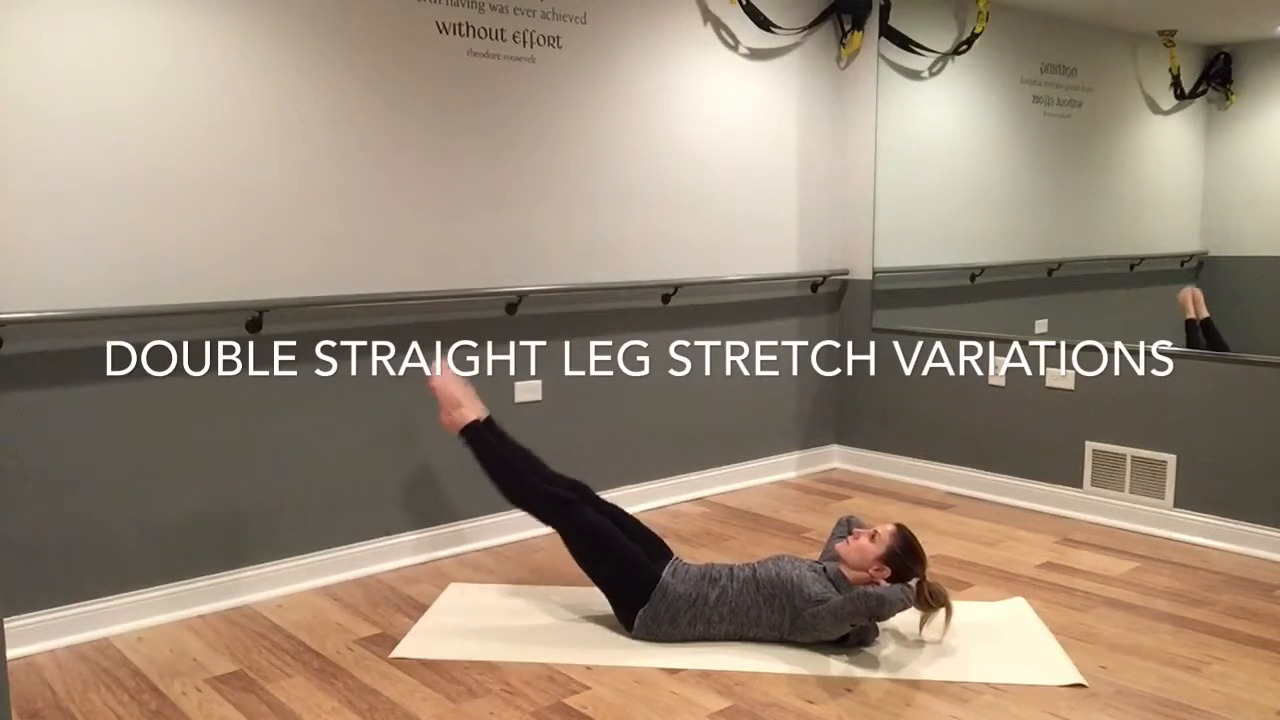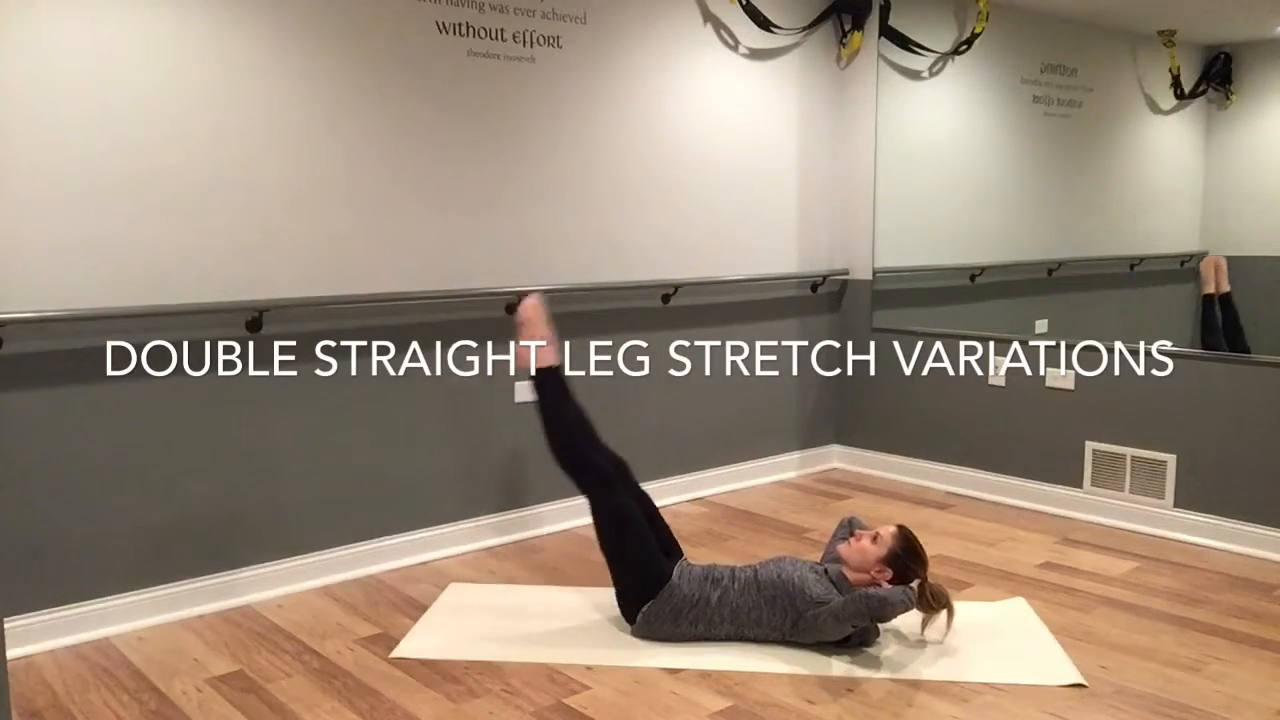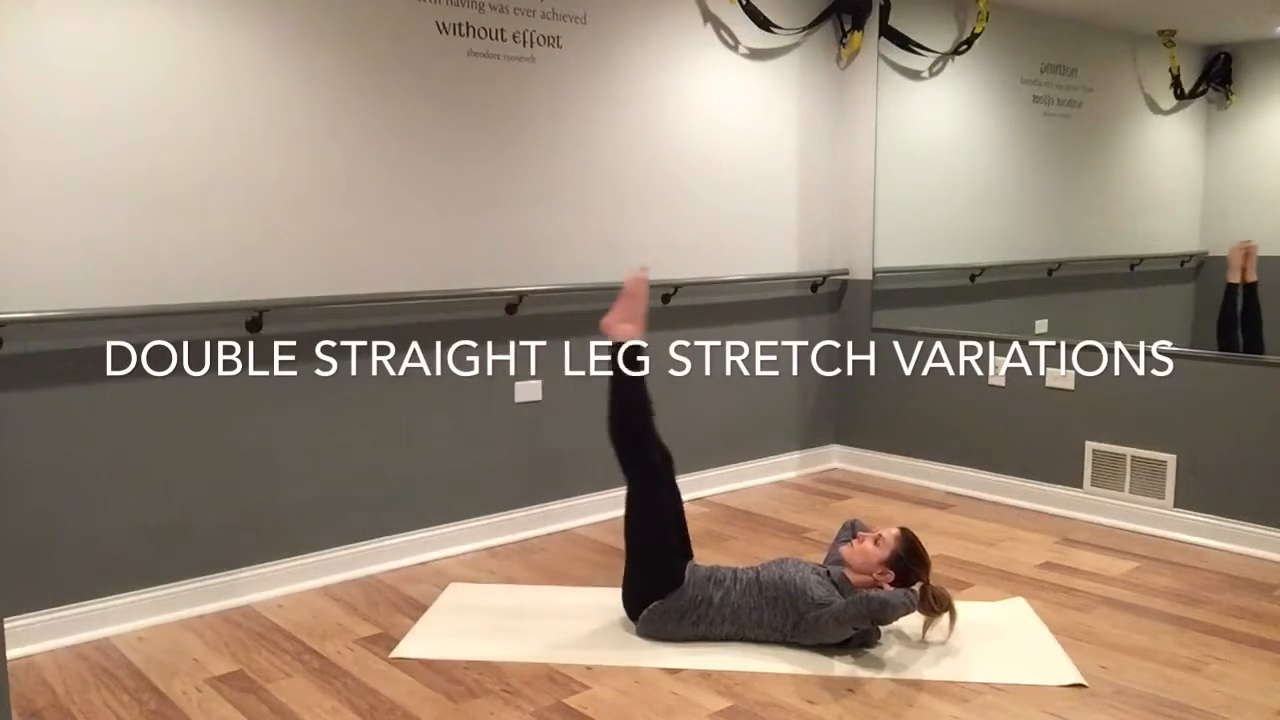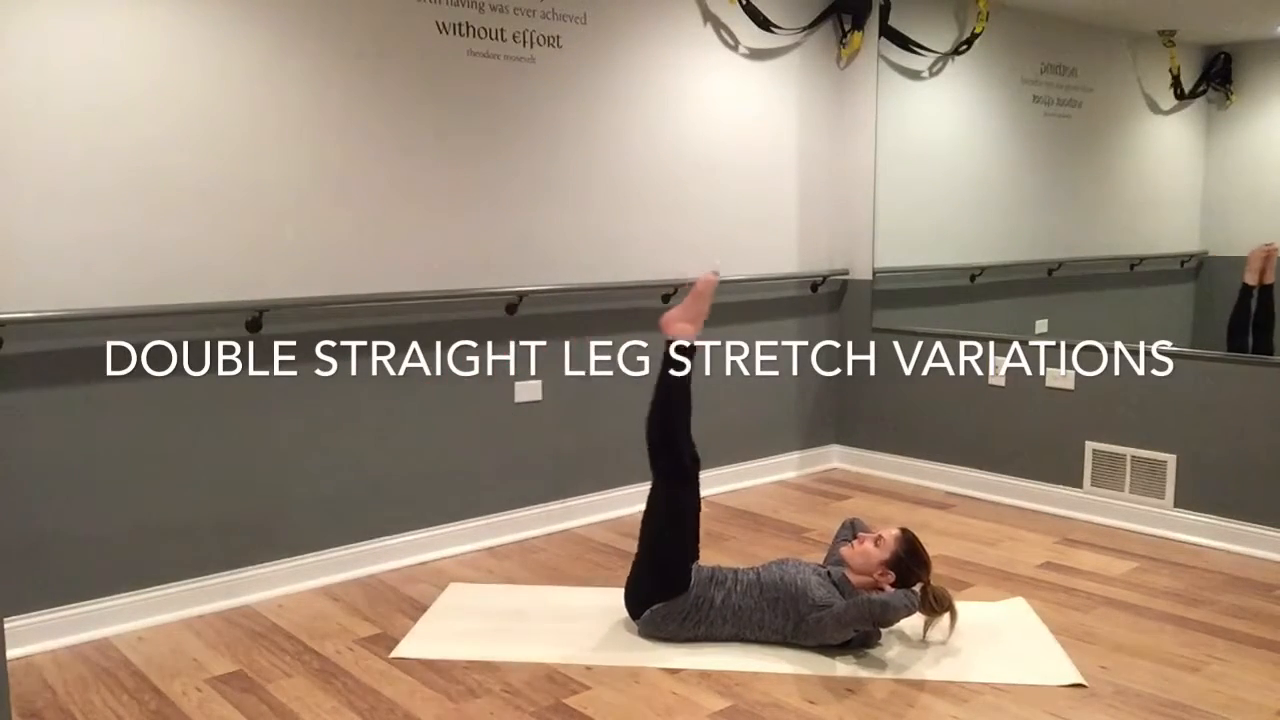
dt=0.3s
person 1, frame 1
left shoulder: (833, 613)
right shoulder: (833, 580)
left elbow: (876, 603)
right elbow: (845, 521)
left wrist: (909, 594)
left hip: (658, 608)
right hip: (676, 582)
left knee: (565, 508)
right knee: (578, 497)
left ankle: (469, 420)
right ankle: (475, 419)
person 1, frame 2
left shoulder: (834, 613)
right shoulder: (833, 575)
left elbow: (877, 601)
right elbow: (849, 522)
left wrist: (911, 593)
left hip: (660, 606)
right hip: (685, 582)
left knee: (604, 482)
right knee: (615, 474)
left ankle: (544, 368)
right ankle: (545, 368)
person 1, frame 3
left shoulder: (834, 615)
right shoulder: (835, 579)
left elbow: (876, 605)
right elbow: (851, 526)
left wrist: (912, 596)
left hip: (661, 607)
right hip: (682, 590)
left knee: (649, 470)
left ankle: (628, 339)
person 1, frame 4
left shoulder: (837, 615)
right shoulder: (838, 578)
left elbow: (878, 607)
right elbow: (850, 524)
left wrist: (913, 597)
left hip: (663, 607)
right hip: (690, 586)
left knee: (676, 471)
left ankle: (681, 338)
